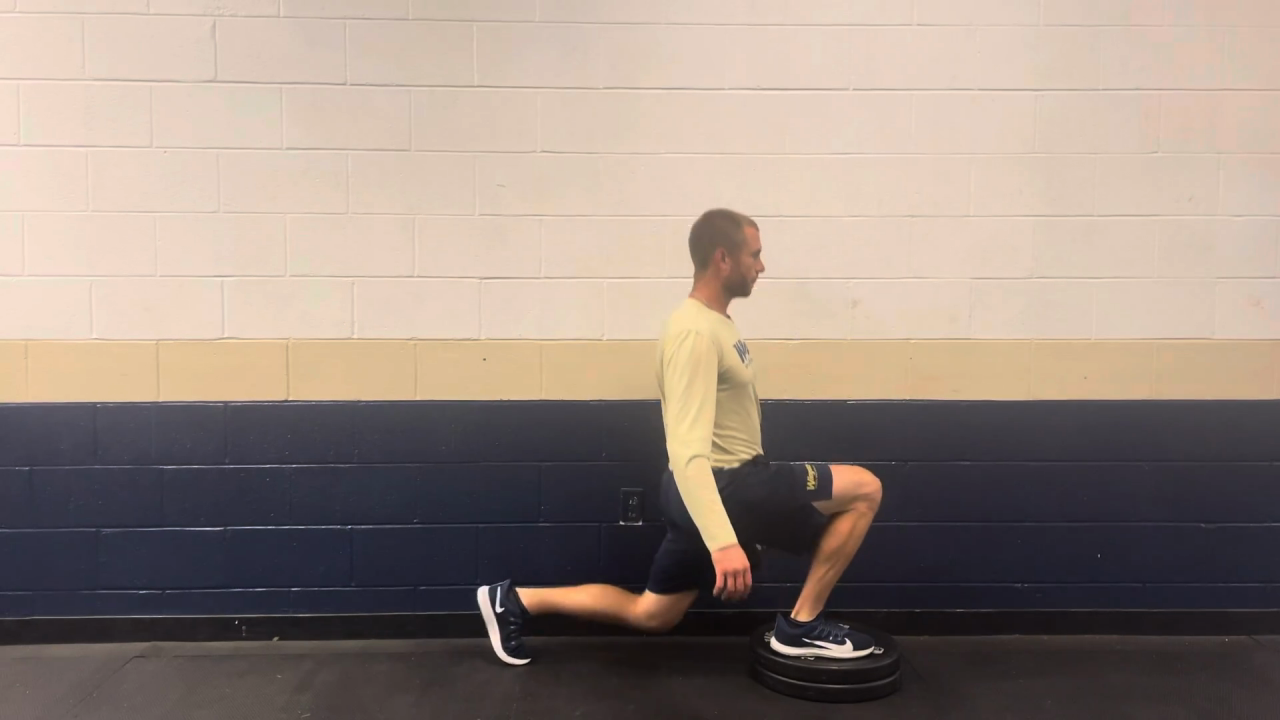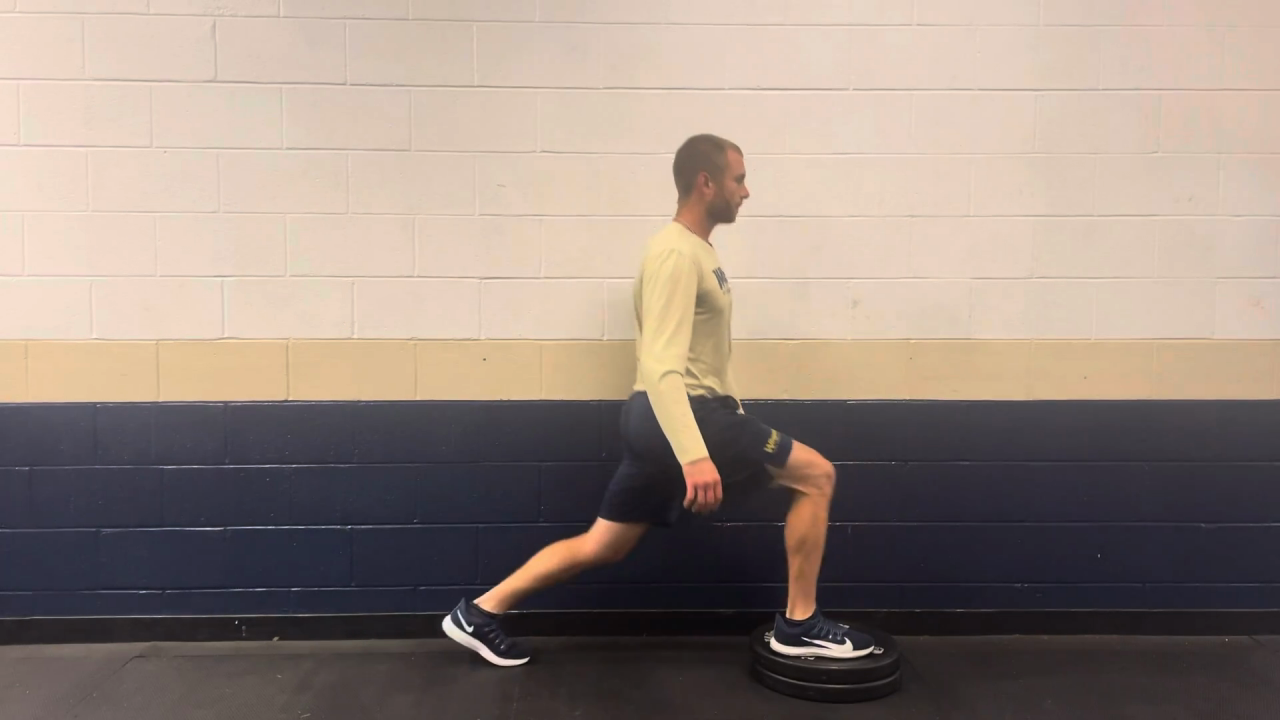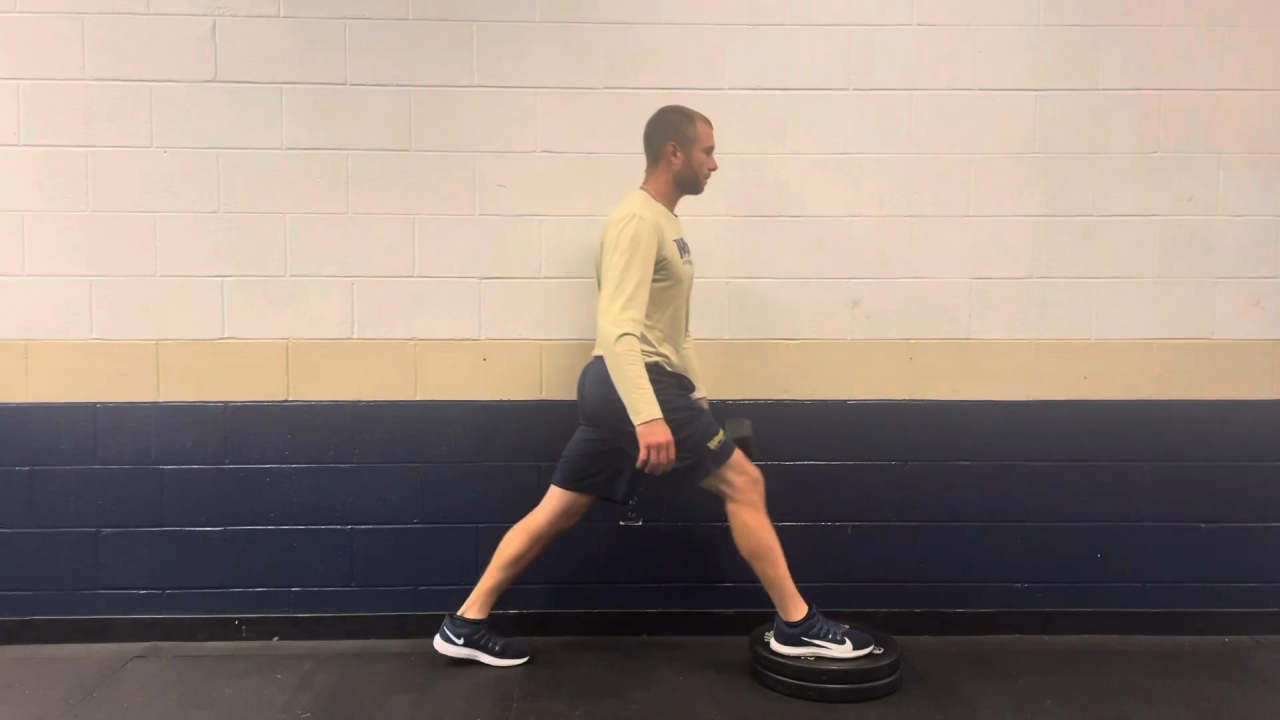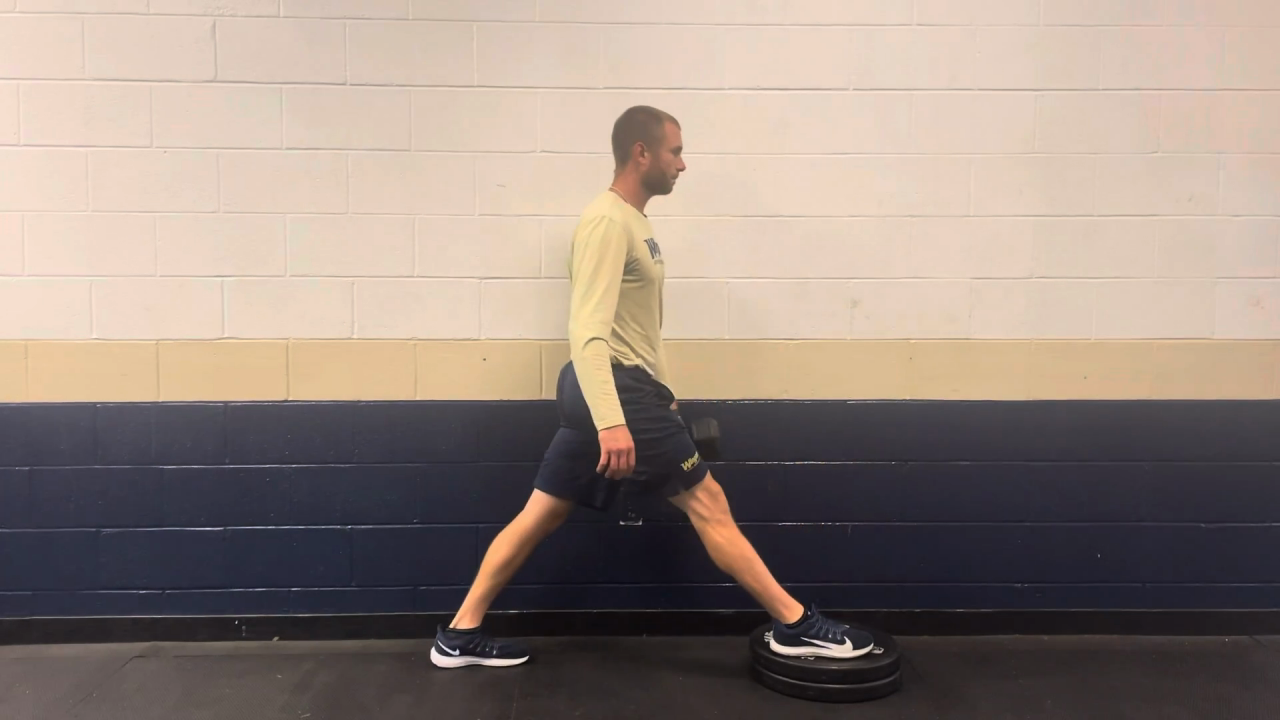
dt=0.3s
person 1, frame 1
left shoulder: (714, 322)
right shoulder: (696, 333)
right elbow: (688, 452)
right wrist: (723, 541)
left hip: (724, 484)
right hip: (726, 487)
left knee: (654, 612)
right knee: (863, 490)
left ankle: (513, 602)
right ankle: (803, 625)
person 1, frame 2
left shoulder: (696, 249)
right shoulder: (676, 253)
right elbow: (662, 367)
left wrist: (734, 422)
right wrist: (696, 455)
left hip: (663, 419)
right hip: (685, 417)
left knee: (603, 543)
right knee: (816, 475)
left ankle: (480, 611)
right ankle: (800, 623)
person 1, frame 3
left shoulder: (663, 222)
right shoulder: (638, 220)
left elbow: (670, 329)
right elbow: (619, 329)
left wrist: (699, 399)
right wrist: (649, 416)
left hip: (617, 389)
right hip: (634, 385)
left knee: (557, 511)
right knee: (743, 485)
left ankle: (465, 624)
right ankle: (798, 625)
person 1, frame 4
left shoulder: (631, 222)
right shoulder: (608, 223)
right elbow: (588, 331)
left wrist: (668, 401)
right wrist: (611, 421)
left hip: (601, 390)
right hip: (616, 389)
left knee: (540, 514)
right knee: (707, 503)
left ankle: (460, 634)
right ankle: (796, 625)
